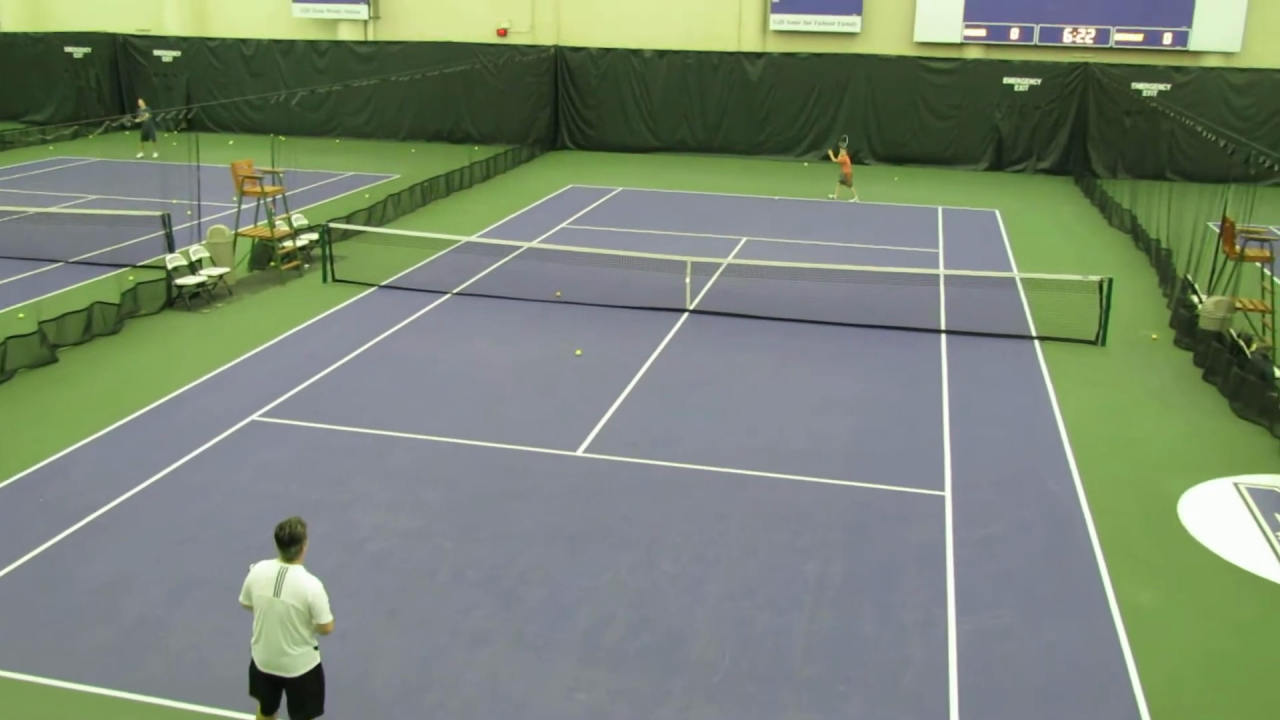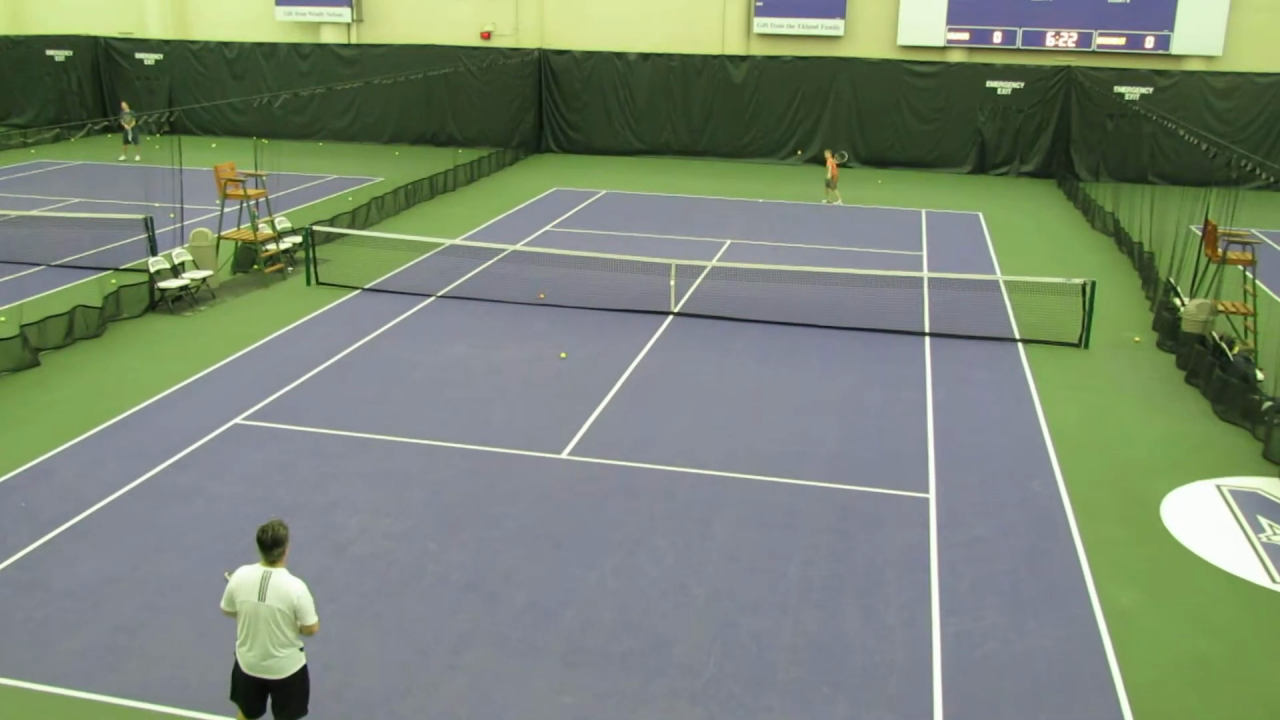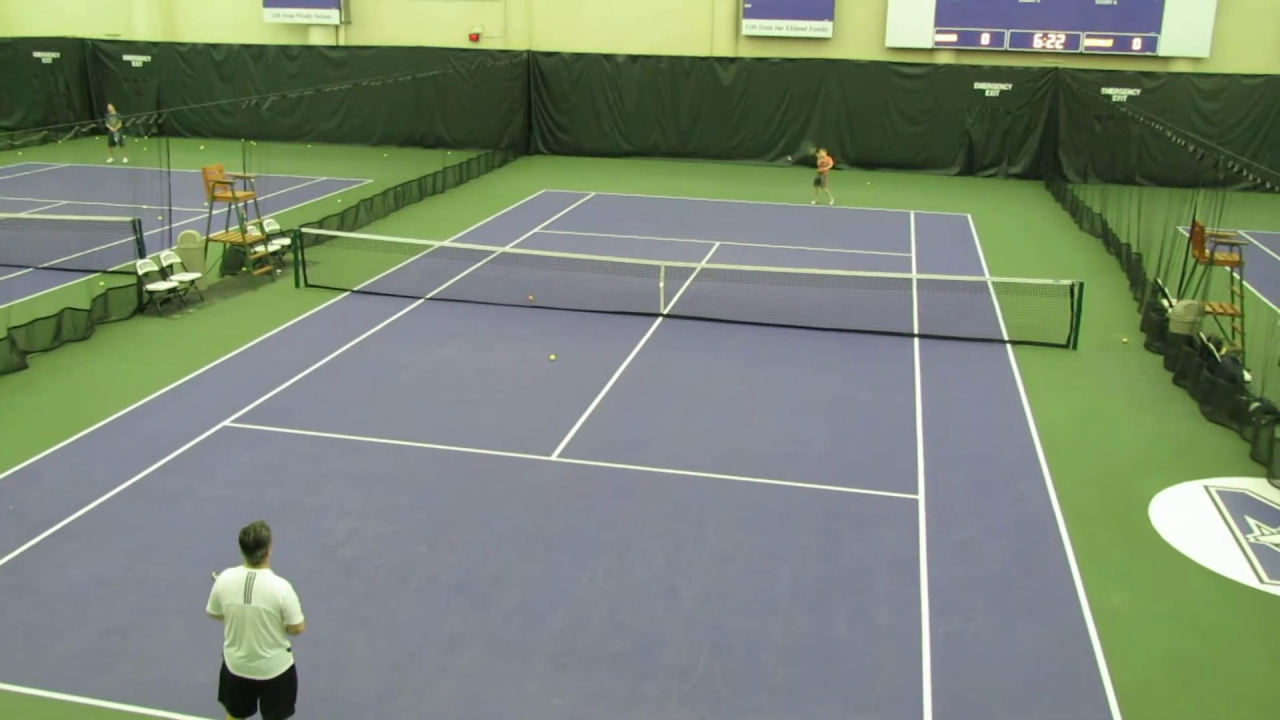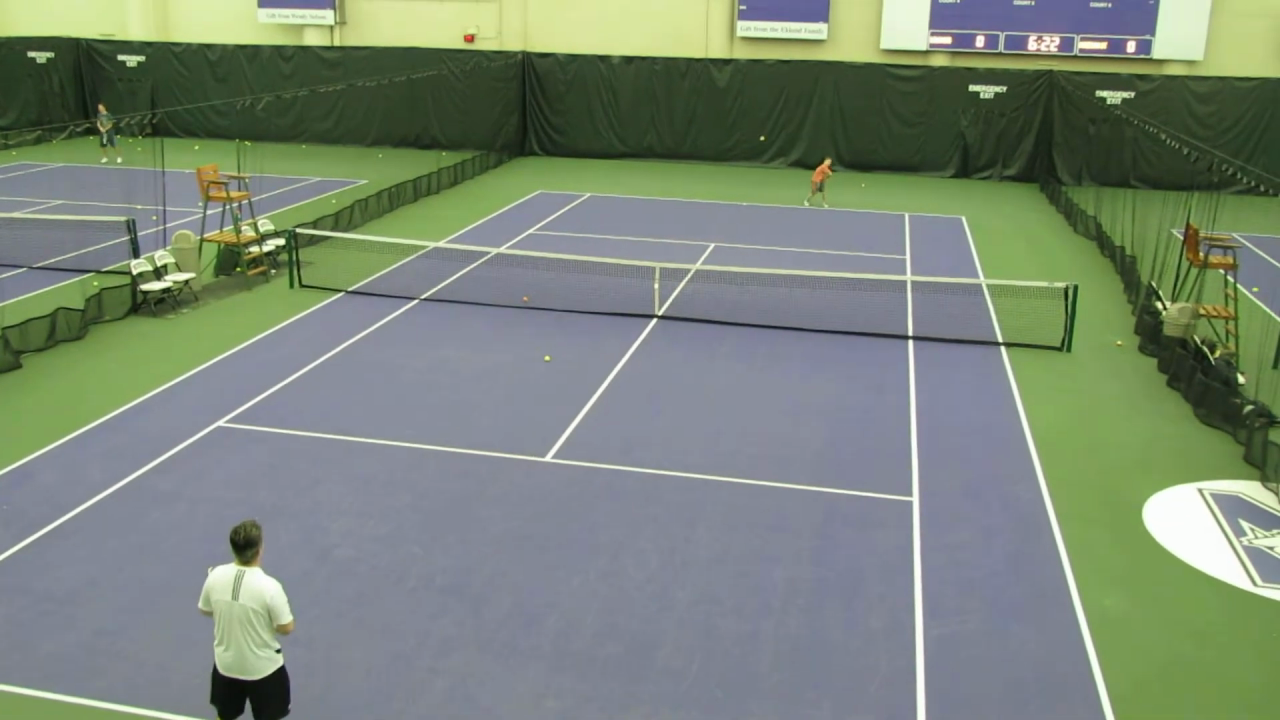
dt=0.3s
person 1, frame 1
left shoulder: (258, 571)
right shoulder: (311, 585)
left elbow: (246, 604)
right elbow: (326, 628)
left hip: (263, 659)
right hip: (300, 665)
person 1, frame 2
left shoulder: (240, 576)
right shoulder: (295, 587)
left elbow: (228, 611)
right elbow: (311, 629)
left hip: (248, 662)
right hip: (285, 667)
person 1, frame 3
left shoulder: (225, 579)
right shoulder: (280, 588)
left elbow: (214, 614)
right elbow: (297, 628)
left hip: (236, 664)
right hip: (274, 668)
person 1, frame 4
left shoulder: (216, 576)
right shoulder: (269, 586)
left elbow: (205, 610)
right elbow: (286, 628)
left hip: (226, 664)
right hip: (263, 668)
